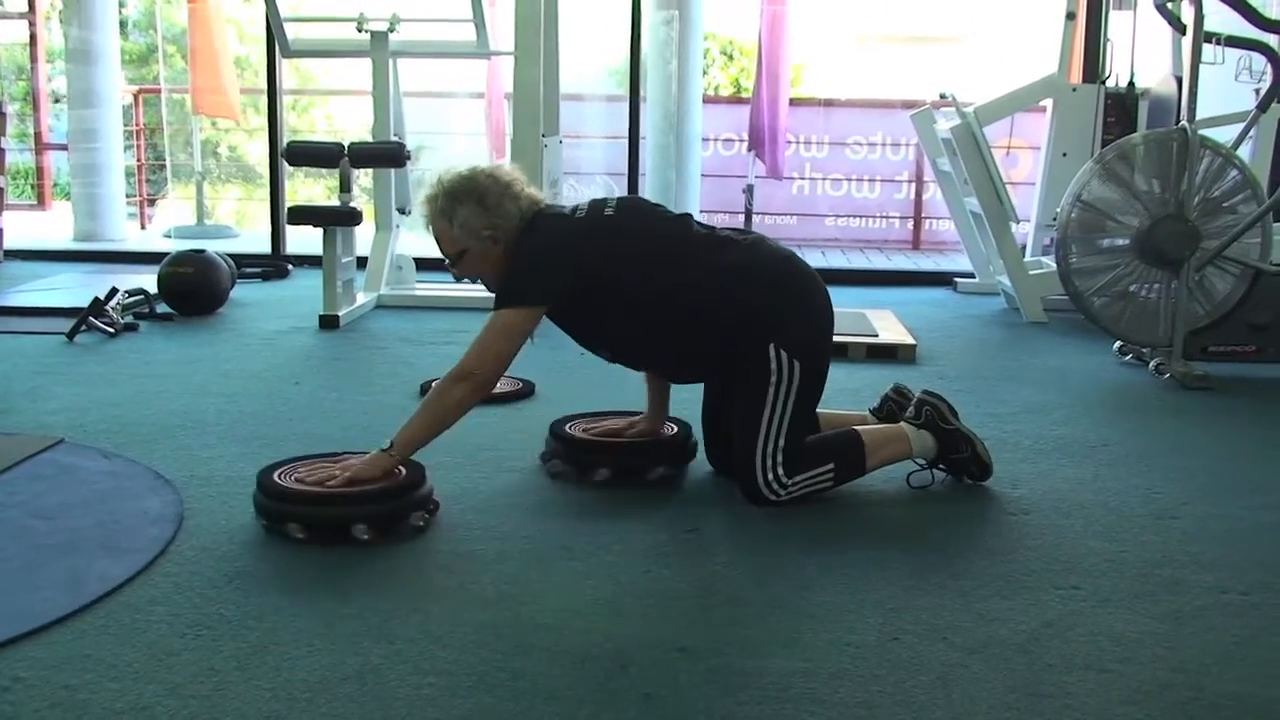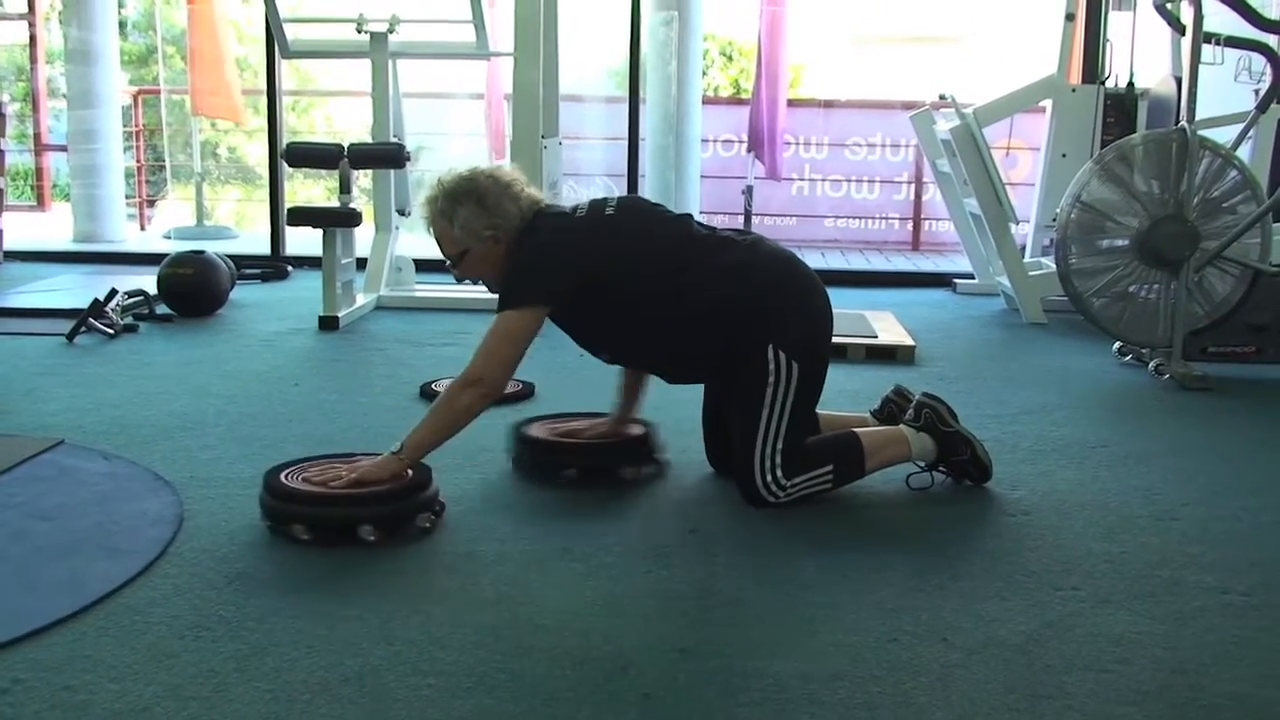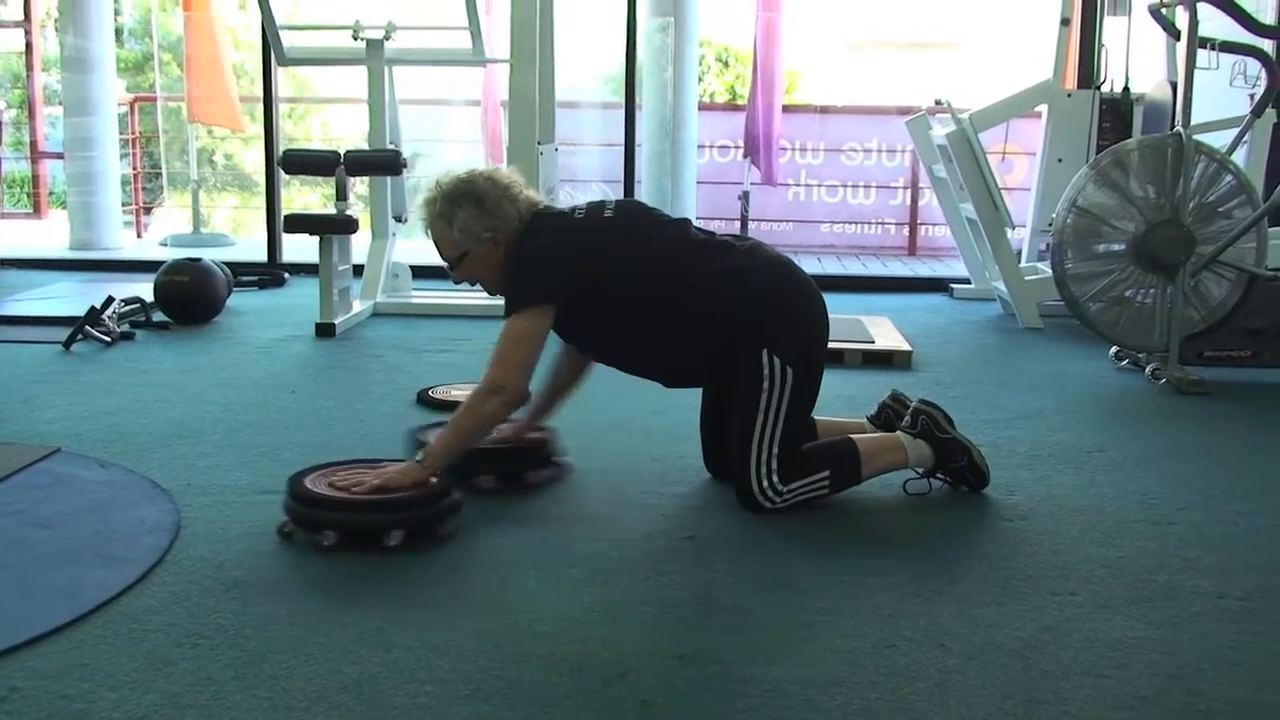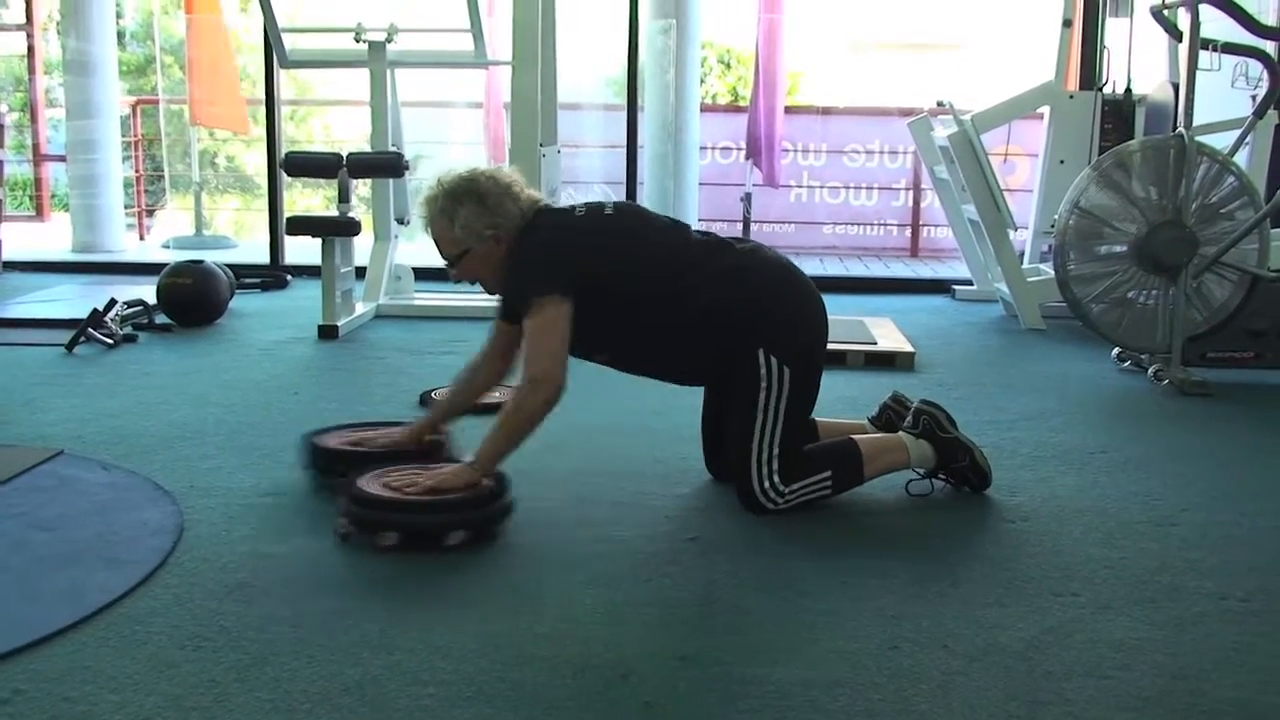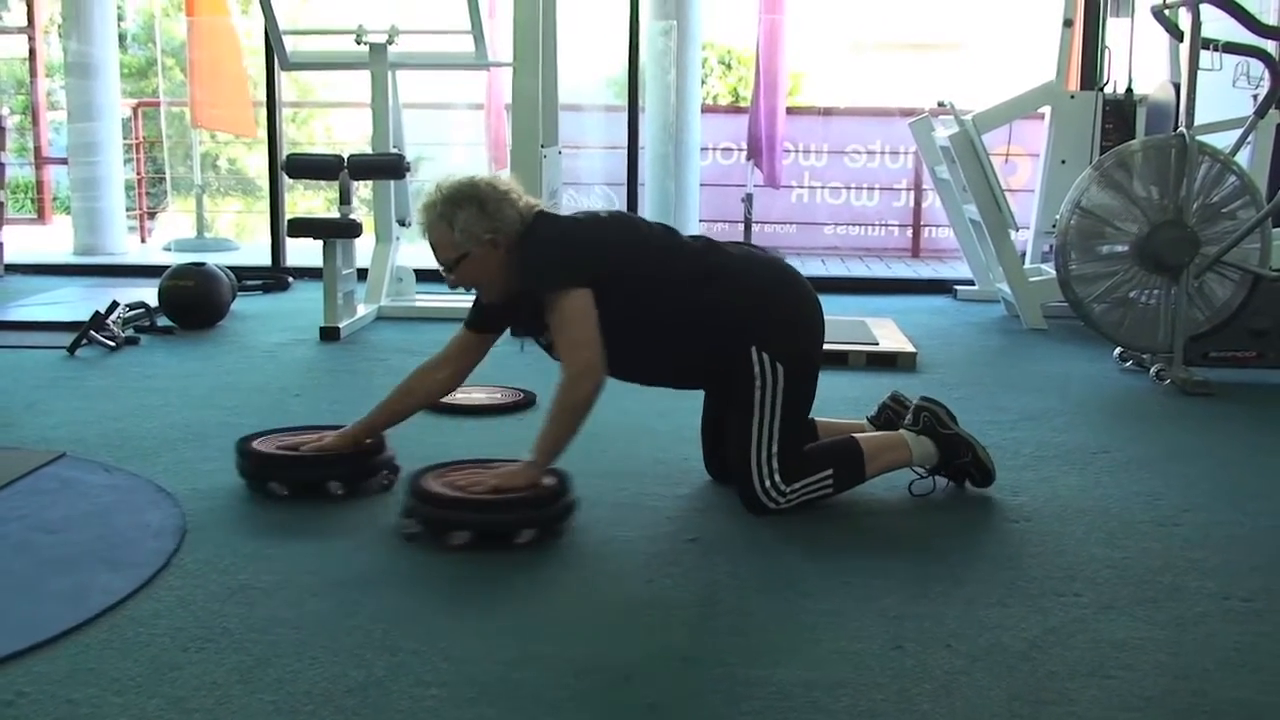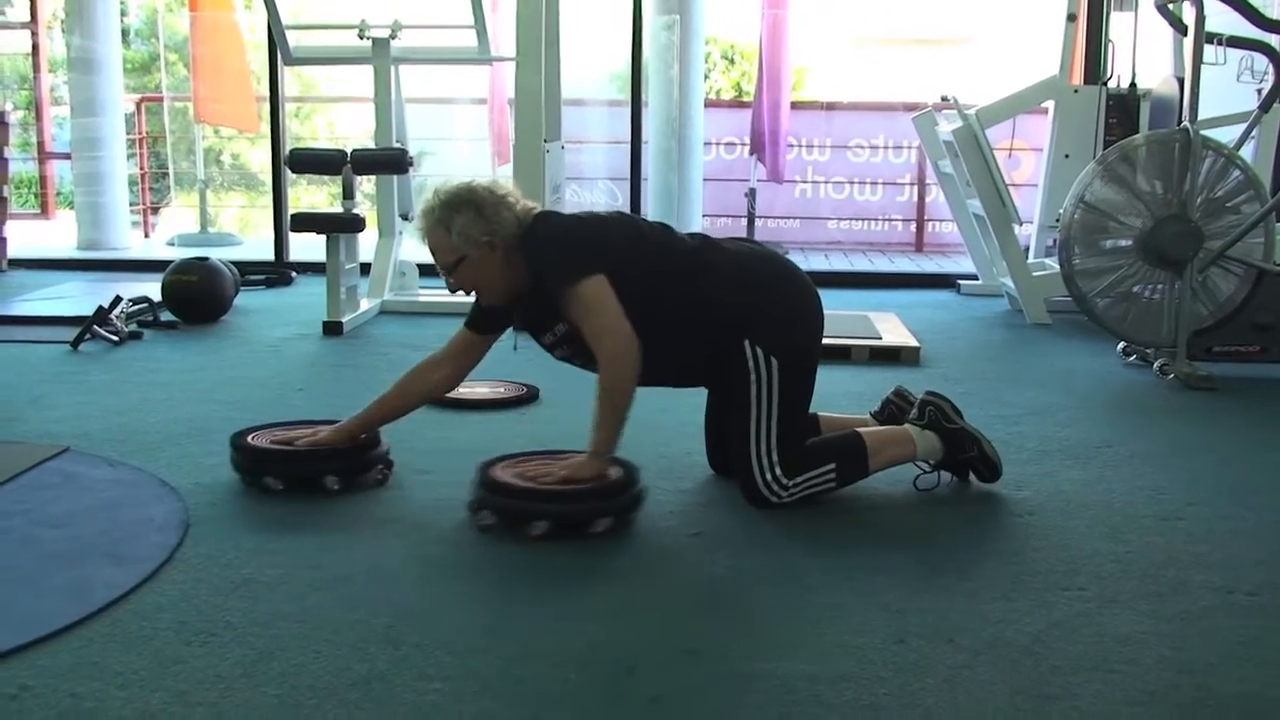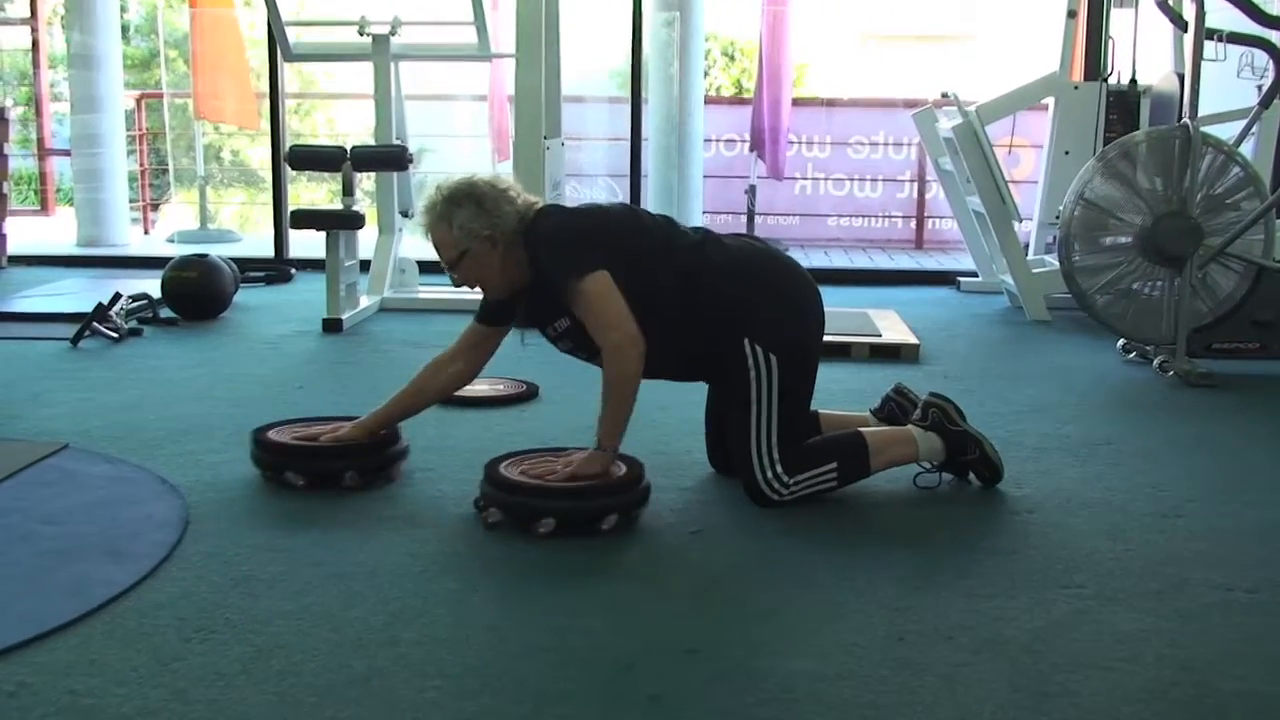
dt=0.2s
person 1, frame 1
left shoulder: (542, 256)
right shoulder: (561, 239)
left elbow: (470, 380)
left wrist: (386, 458)
right wrist: (656, 416)
left hip: (781, 316)
right hip: (753, 312)
left knee: (768, 479)
right knee: (729, 456)
left ankle: (919, 438)
right ankle: (891, 413)
person 1, frame 2
left shoulder: (542, 257)
right shoulder: (563, 239)
left elbow: (479, 383)
left wrist: (395, 462)
right wrist: (622, 415)
left hip: (779, 317)
right hip: (753, 314)
left knee: (766, 479)
right knee: (728, 457)
left ankle: (919, 440)
right ankle: (893, 414)
person 1, frame 3
left shoulder: (539, 257)
right shoulder: (557, 241)
left elbow: (499, 390)
right elbow: (586, 343)
left wrist: (420, 469)
right wrist: (533, 419)
left hip: (776, 321)
right hip: (753, 317)
left knee: (764, 486)
right knee: (726, 462)
left ankle: (918, 447)
right ankle: (887, 422)
person 1, frame 4
left shoulder: (540, 254)
right shoulder: (542, 249)
left elbow: (541, 385)
right elbow: (493, 359)
left wrist: (473, 470)
right wrist: (425, 425)
left hip: (775, 321)
right hip: (756, 318)
left knee: (767, 487)
right knee: (728, 465)
left ankle: (923, 449)
right ankle: (891, 423)
person 1, frame 5
left shoulder: (551, 256)
right shoulder: (513, 275)
left elbow: (583, 377)
right elbow: (443, 369)
left wrist: (535, 468)
right wrist: (352, 436)
left hip: (772, 320)
right hip: (745, 322)
left knee: (766, 487)
right knee: (727, 464)
left ankle: (920, 445)
right ankle: (891, 419)
person 1, frame 6
left shoulder: (556, 250)
right shoulder: (511, 282)
left elbow: (621, 357)
right elbow: (442, 368)
left wrist: (597, 459)
right wrist: (348, 430)
left hip: (769, 314)
right hip: (748, 319)
left knee: (771, 482)
right knee: (731, 458)
left ankle: (924, 440)
right ankle: (895, 416)
person 1, frame 7
left shoulder: (558, 243)
right shoulder: (518, 278)
left elbow: (625, 350)
right elbow: (457, 363)
left wrist: (603, 455)
right wrist: (366, 427)
left hip: (769, 310)
right hip: (751, 315)
left knee: (772, 479)
right knee: (731, 456)
left ankle: (928, 441)
right ankle: (895, 415)
